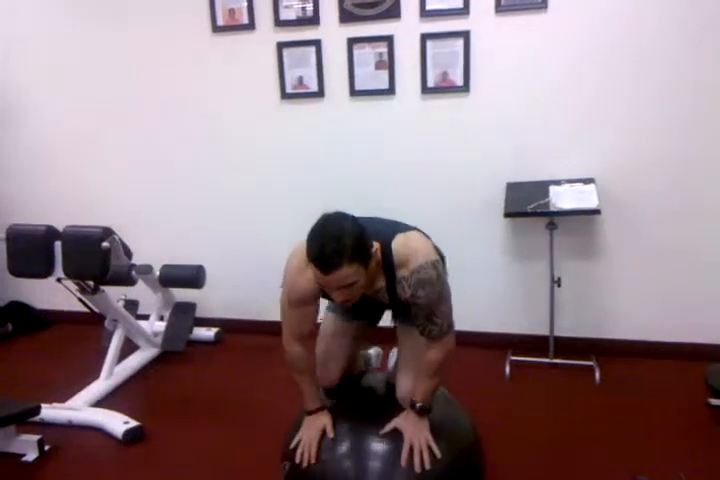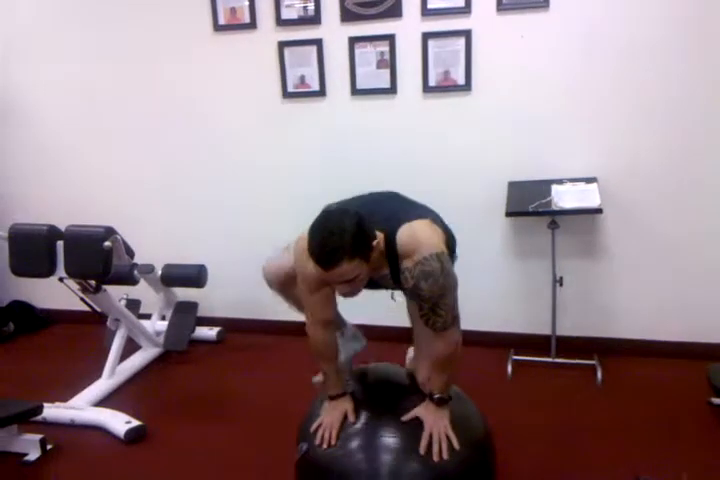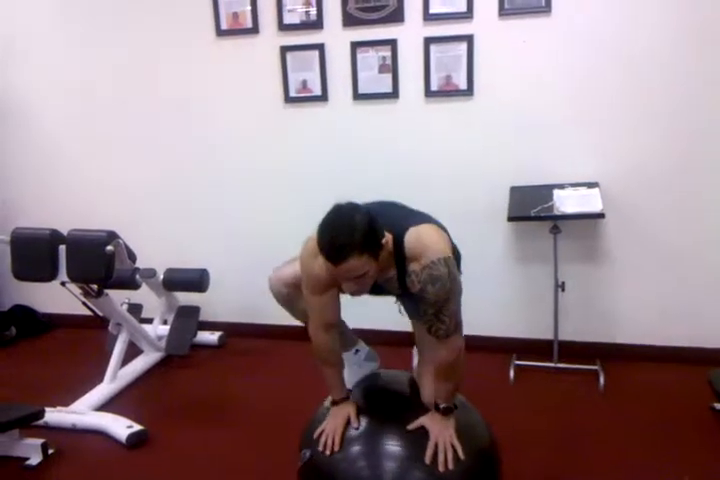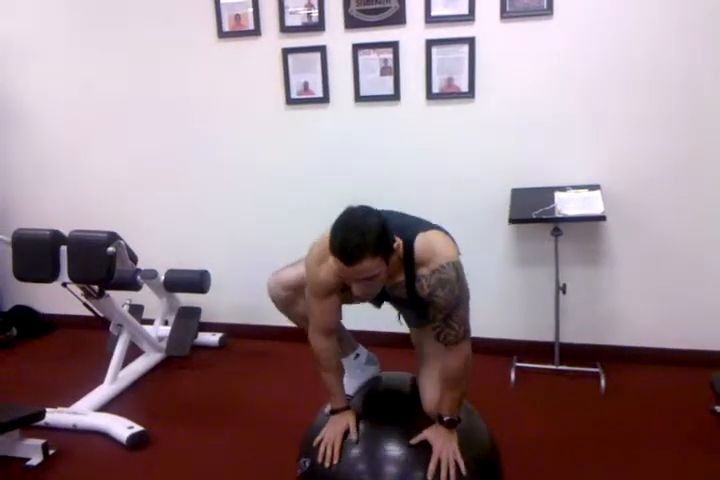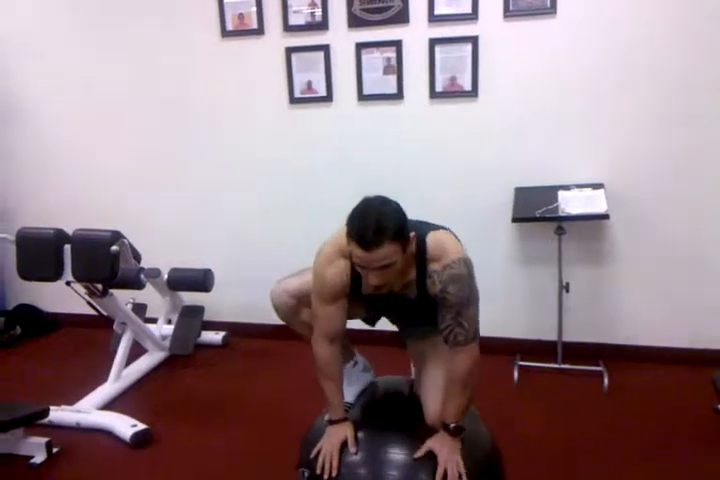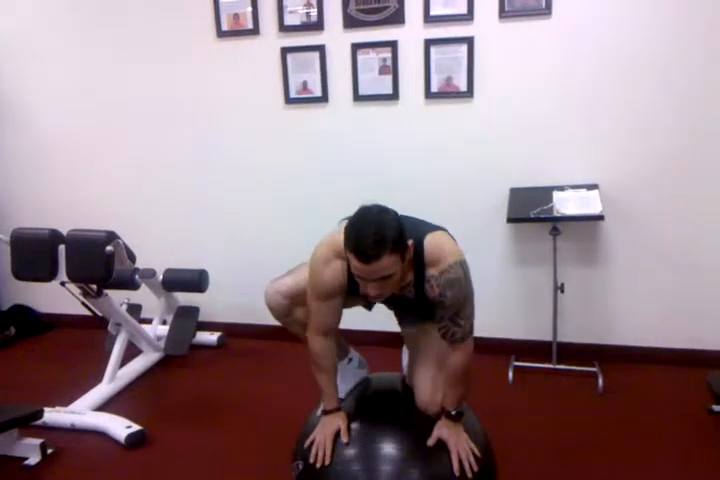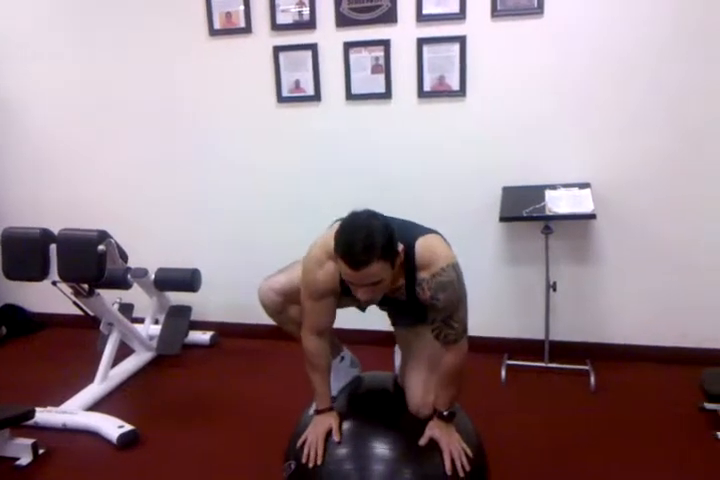
dt=0.3s
person 1, frame 1
left shoulder: (417, 267)
right shoulder: (301, 268)
left elbow: (441, 342)
right elbow: (296, 342)
left wrist: (418, 411)
right wrist: (314, 410)
left hip: (412, 298)
right hip: (357, 293)
left knee: (408, 397)
right knee: (326, 380)
left ankle: (402, 366)
right ankle: (364, 363)
person 1, frame 2
left shoulder: (424, 256)
right shoulder: (311, 251)
left elbow: (446, 336)
right elbow: (320, 325)
left wrist: (437, 402)
right wrist: (336, 395)
left hip: (414, 258)
right hip: (361, 257)
left knee: (428, 376)
right knee: (275, 272)
left ankle: (417, 362)
right ankle: (346, 339)
person 1, frame 3
left shoulder: (430, 261)
right shoulder: (316, 254)
left elbow: (449, 344)
right elbow: (323, 329)
left wrist: (443, 412)
right wrist: (339, 399)
left hip: (417, 271)
right hip: (368, 259)
left knee: (433, 398)
right knee: (281, 283)
left ankle: (424, 365)
right ankle: (358, 356)
person 1, frame 4
left shoulder: (437, 264)
right shoulder: (323, 258)
left elbow: (456, 350)
right elbow: (322, 334)
left wrist: (447, 422)
right wrist: (339, 409)
left hip: (422, 299)
right hip: (375, 276)
left knee: (435, 407)
right knee: (280, 287)
right ankle: (357, 361)
person 1, frame 5
left shoulder: (448, 263)
right shoulder: (333, 258)
left elbow: (464, 352)
right elbow: (326, 340)
left wrist: (450, 432)
right wrist: (337, 419)
left hip: (426, 313)
right hip: (367, 299)
left knee: (438, 418)
right knee: (283, 296)
left ankle: (424, 376)
right ankle: (355, 369)
person 1, frame 6
left shoulder: (444, 265)
right shoulder: (329, 257)
left elbow: (460, 346)
right elbow: (321, 334)
left wrist: (451, 418)
right wrist: (331, 409)
left hip: (422, 302)
left knee: (431, 403)
right knee: (278, 296)
left ankle: (414, 361)
right ankle: (348, 364)
person 1, frame 7
left shoulder: (436, 267)
right shoulder: (322, 258)
left elbow: (454, 346)
right elbow: (315, 334)
left wrist: (443, 418)
right wrist: (323, 409)
left hip: (415, 302)
left knee: (423, 407)
right knee: (271, 294)
left ankle: (407, 363)
right ankle: (341, 362)
